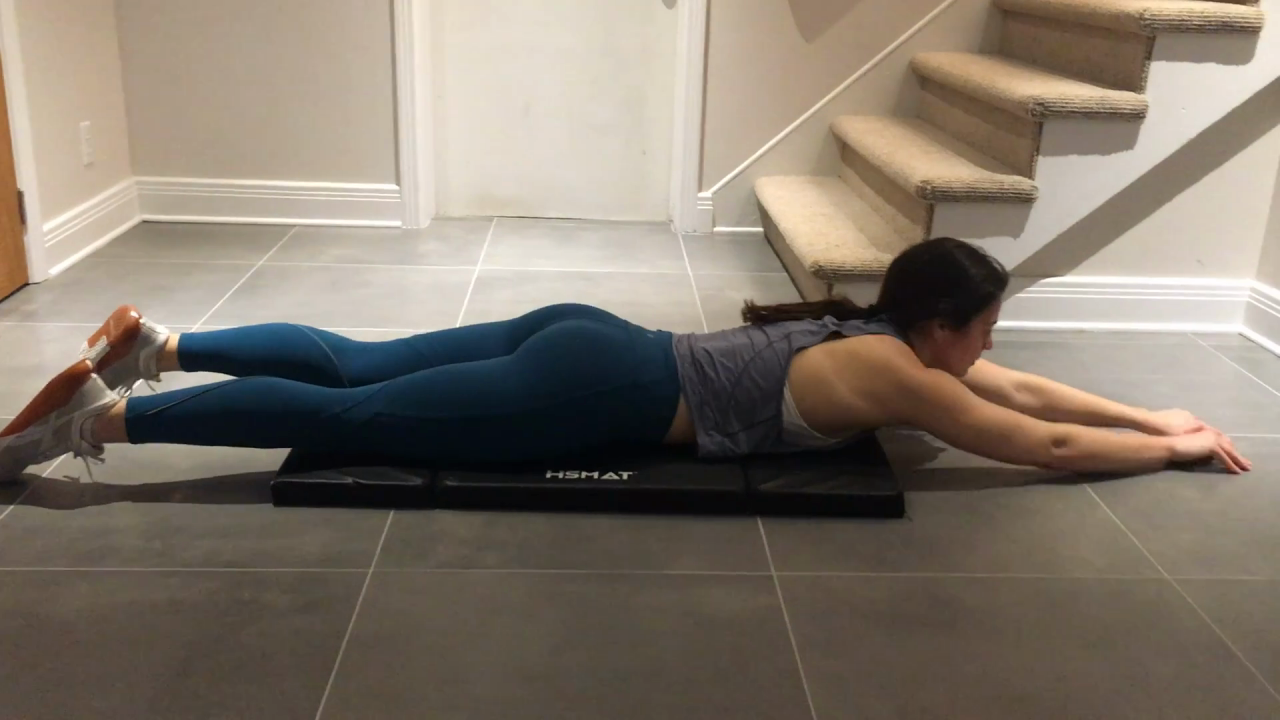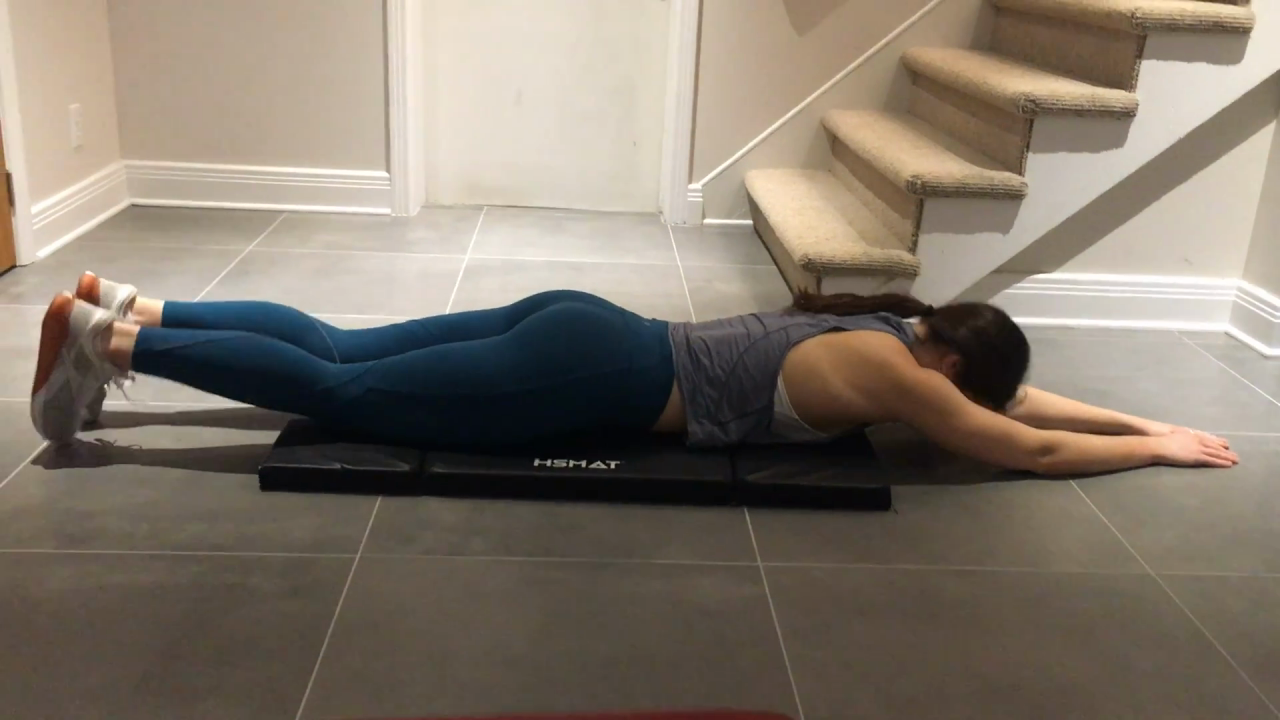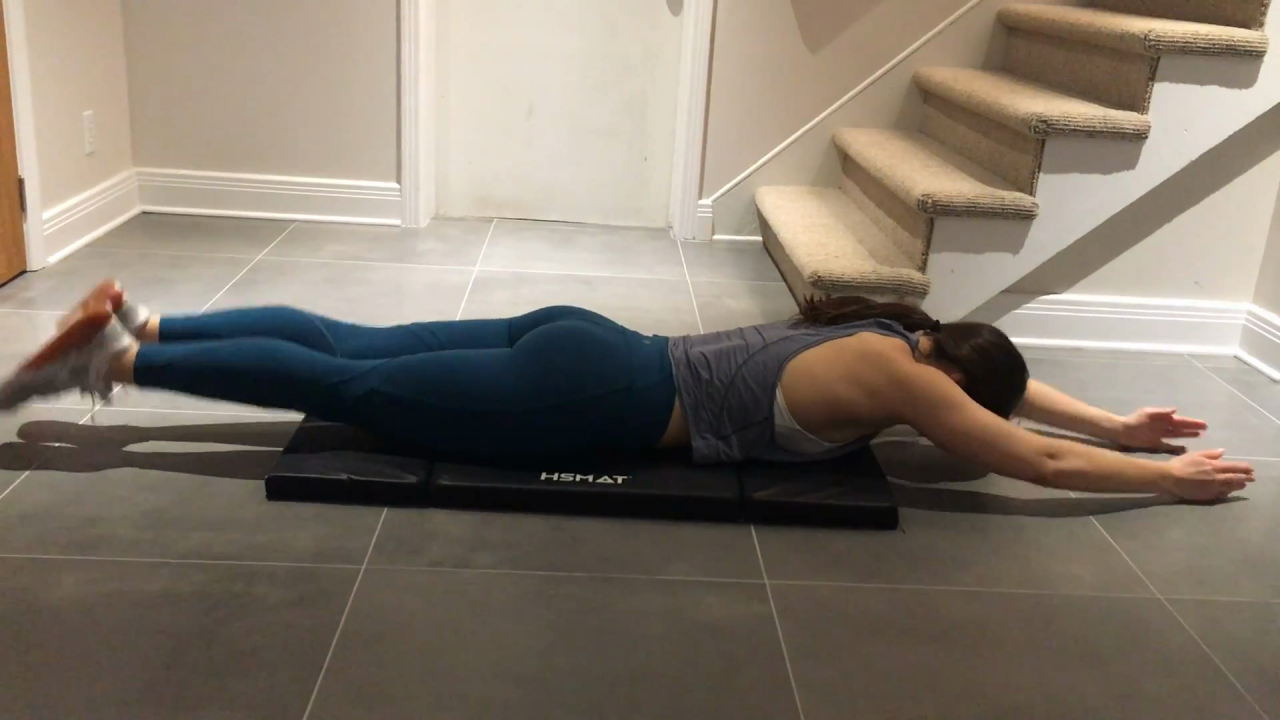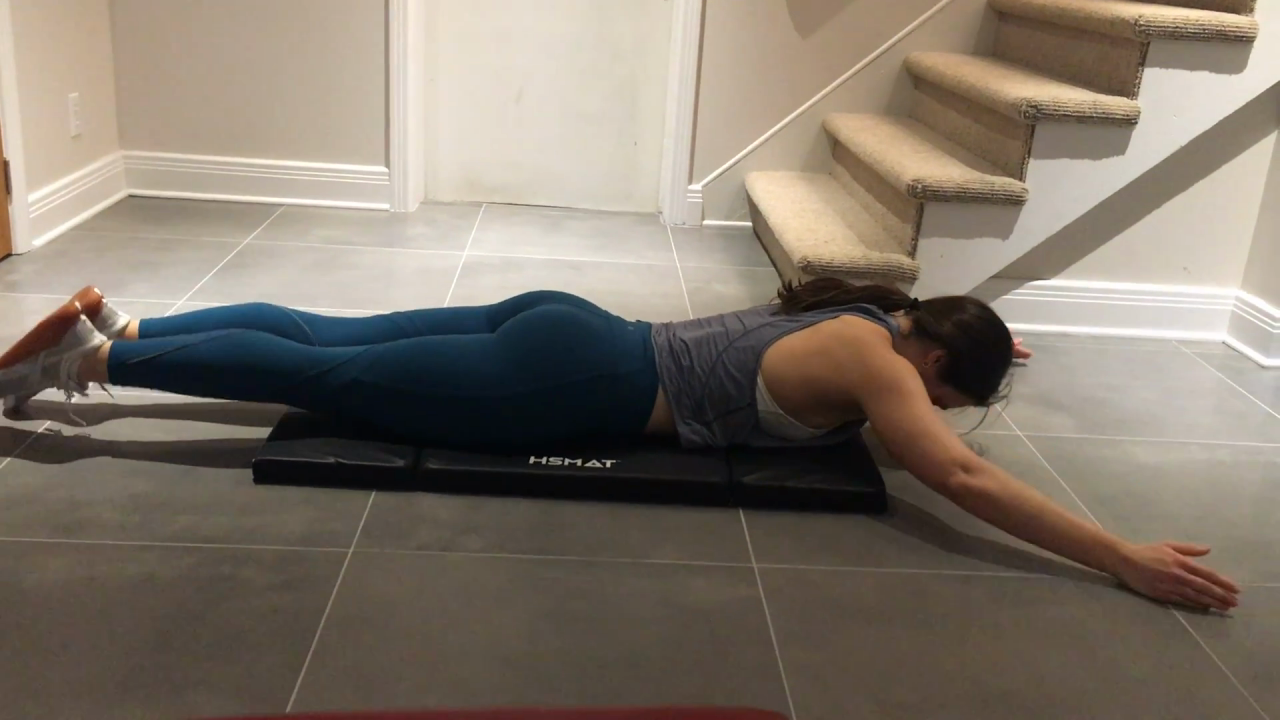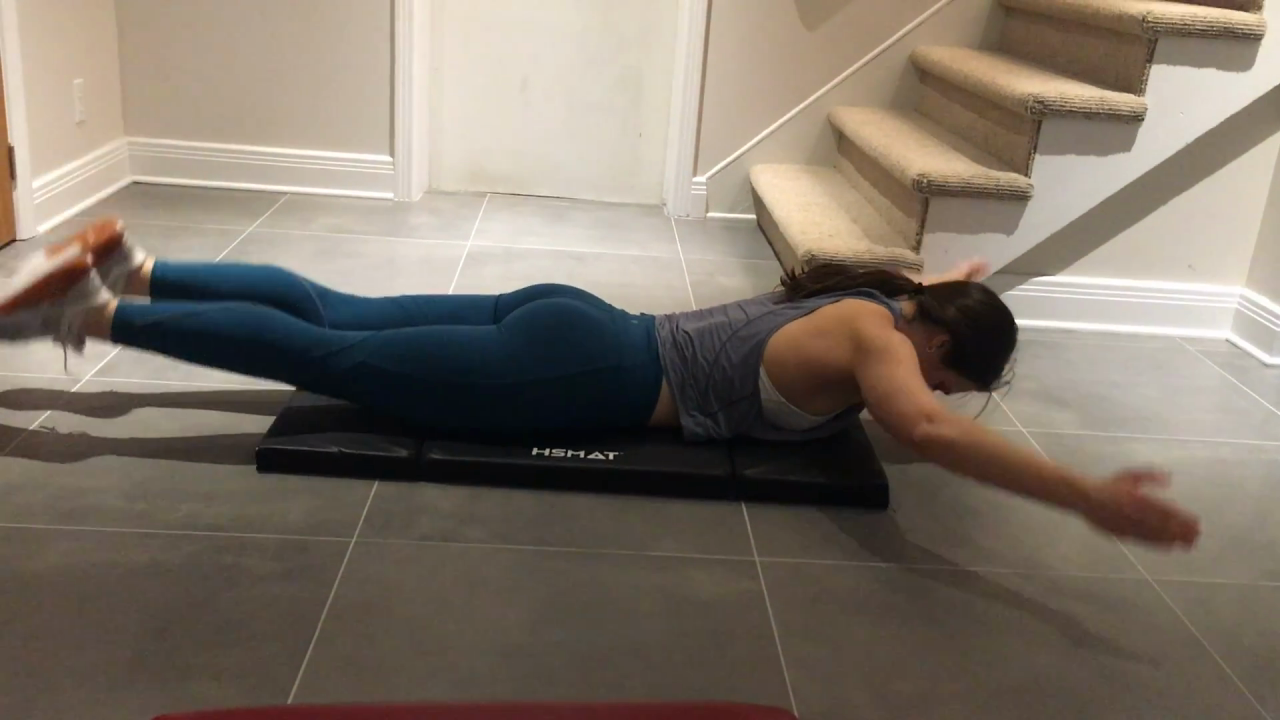
dt=1s
person 1, frame 1
left shoulder: (884, 334)
right shoulder: (899, 378)
left elbow: (1018, 390)
right elbow: (1047, 445)
left wrist: (1159, 416)
right wrist: (1176, 451)
left hip: (588, 342)
right hip: (597, 395)
left knee: (354, 367)
right knee: (351, 421)
left ankle: (158, 342)
right ankle: (107, 415)
person 1, frame 2
left shoulder: (891, 329)
right shoulder: (889, 372)
left elbow: (1007, 395)
right elbow: (1027, 446)
left wrist: (1137, 418)
right wrist: (1159, 450)
left hip: (581, 332)
right hip: (588, 378)
left knee: (340, 347)
right knee: (342, 389)
left ankle: (138, 309)
right ankle: (114, 342)
person 1, frame 3
left shoulder: (895, 336)
right shoulder: (892, 374)
left elbow: (1002, 382)
right elbow: (1032, 458)
left wrist: (1118, 422)
right wrist: (1174, 480)
left hip: (579, 349)
right hip: (587, 398)
left knee: (351, 348)
right knee: (348, 385)
left ankle: (136, 323)
right ankle: (117, 357)
person 1, frame 4
left shoulder: (866, 316)
right shoulder: (872, 367)
right elbow: (965, 476)
left wrist: (984, 337)
right wrist: (1127, 559)
left hip: (564, 332)
right hip: (572, 384)
left knee: (329, 338)
right knee: (330, 374)
left ankle: (113, 326)
person 1, frame 5
left shoulder: (867, 297)
right shoulder: (877, 344)
right elbow: (921, 432)
left wrist: (944, 282)
right wrist: (1088, 497)
left hip: (567, 329)
right hip: (579, 381)
left knee: (337, 318)
right knee: (331, 359)
left ankle: (131, 271)
right ankle: (96, 310)
